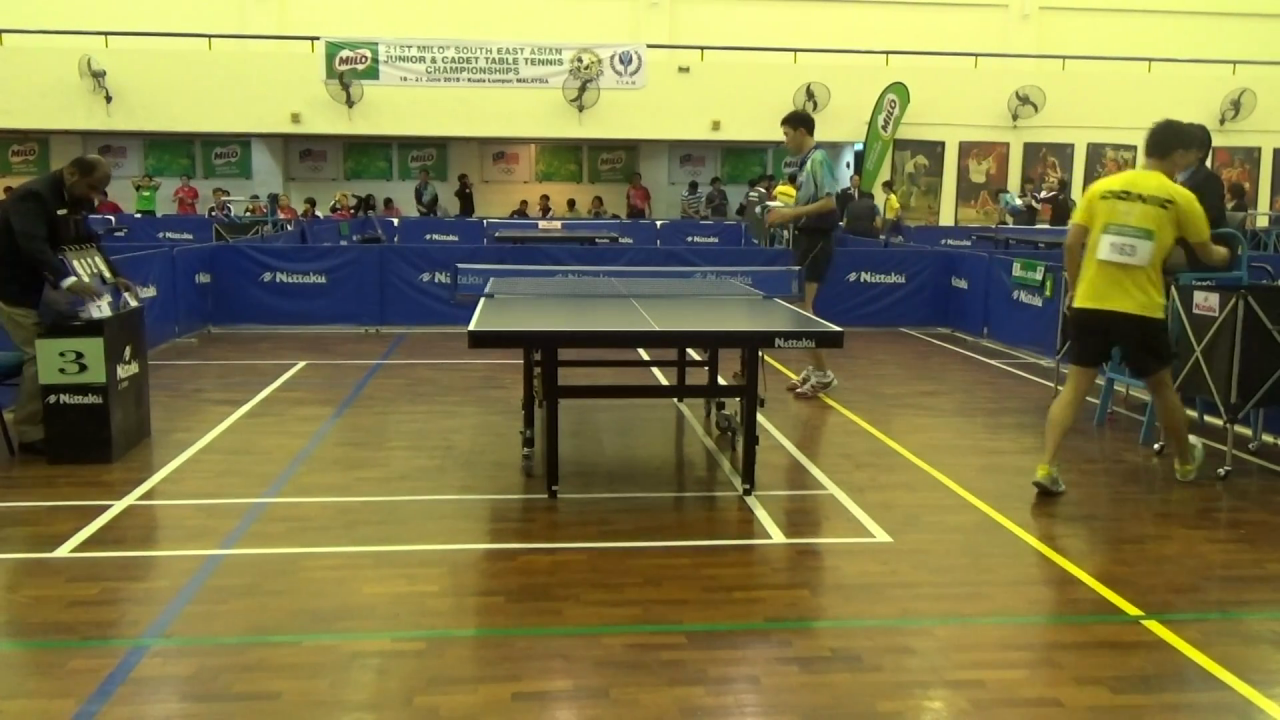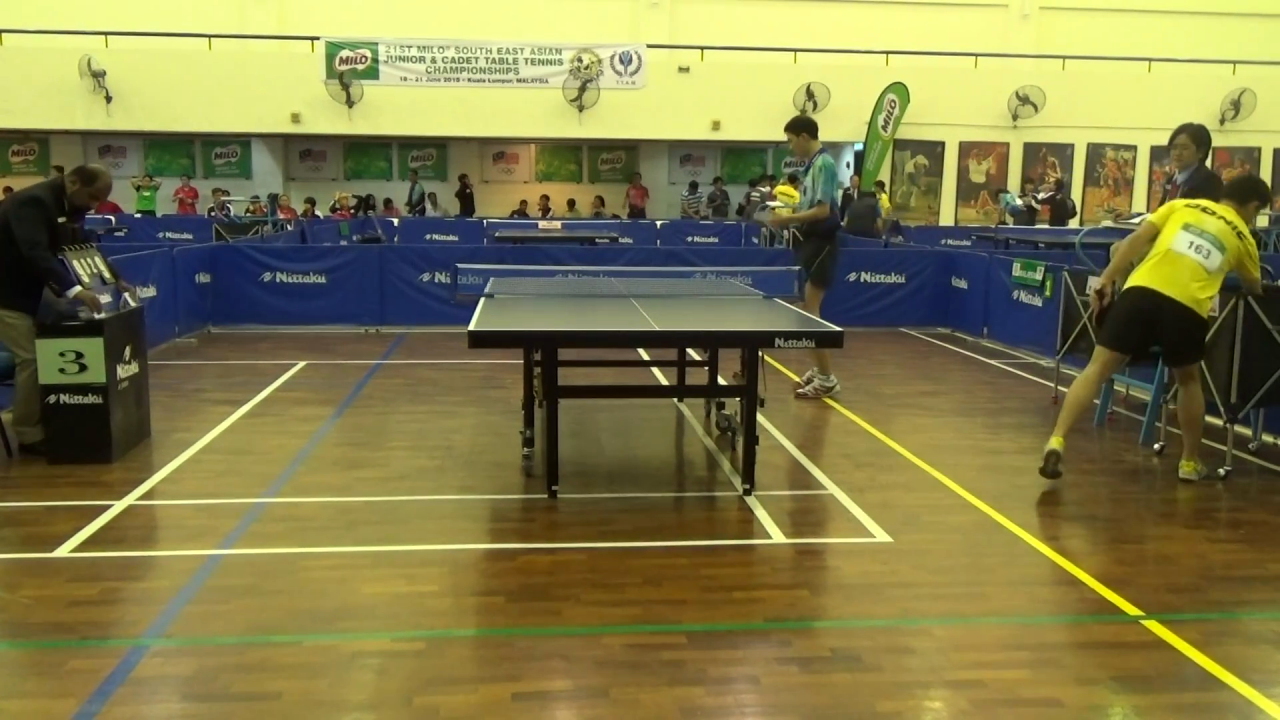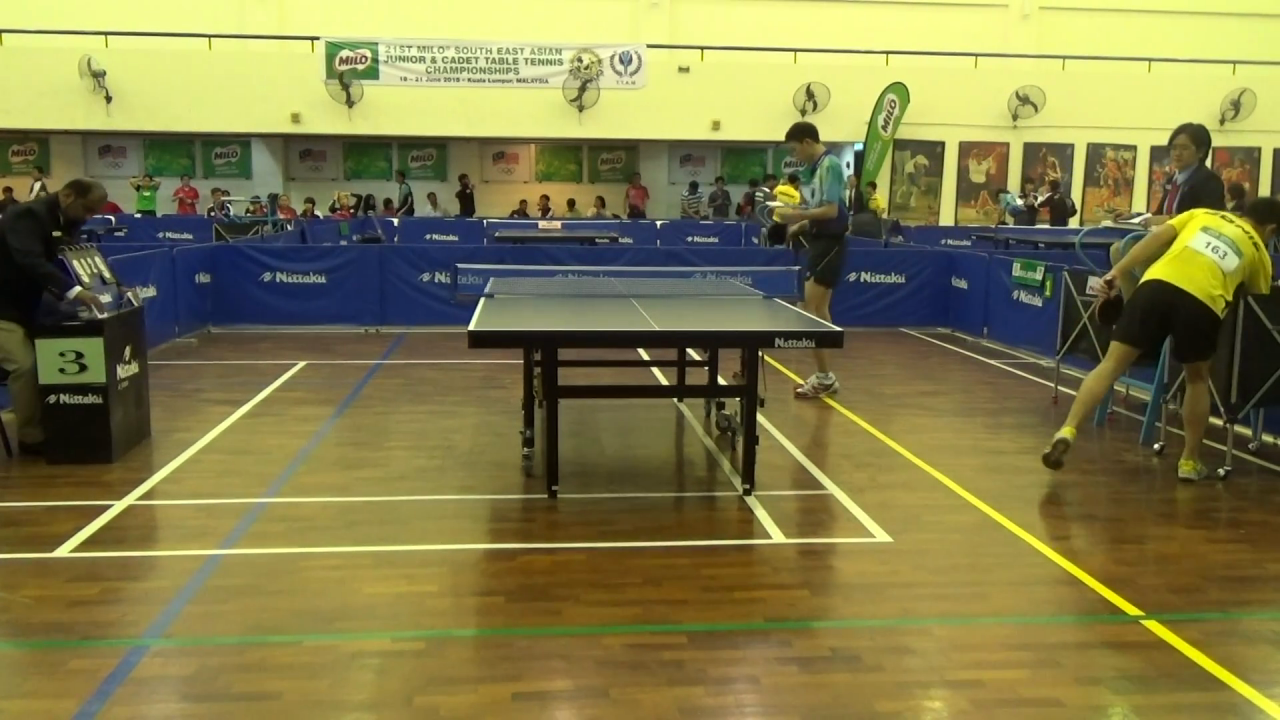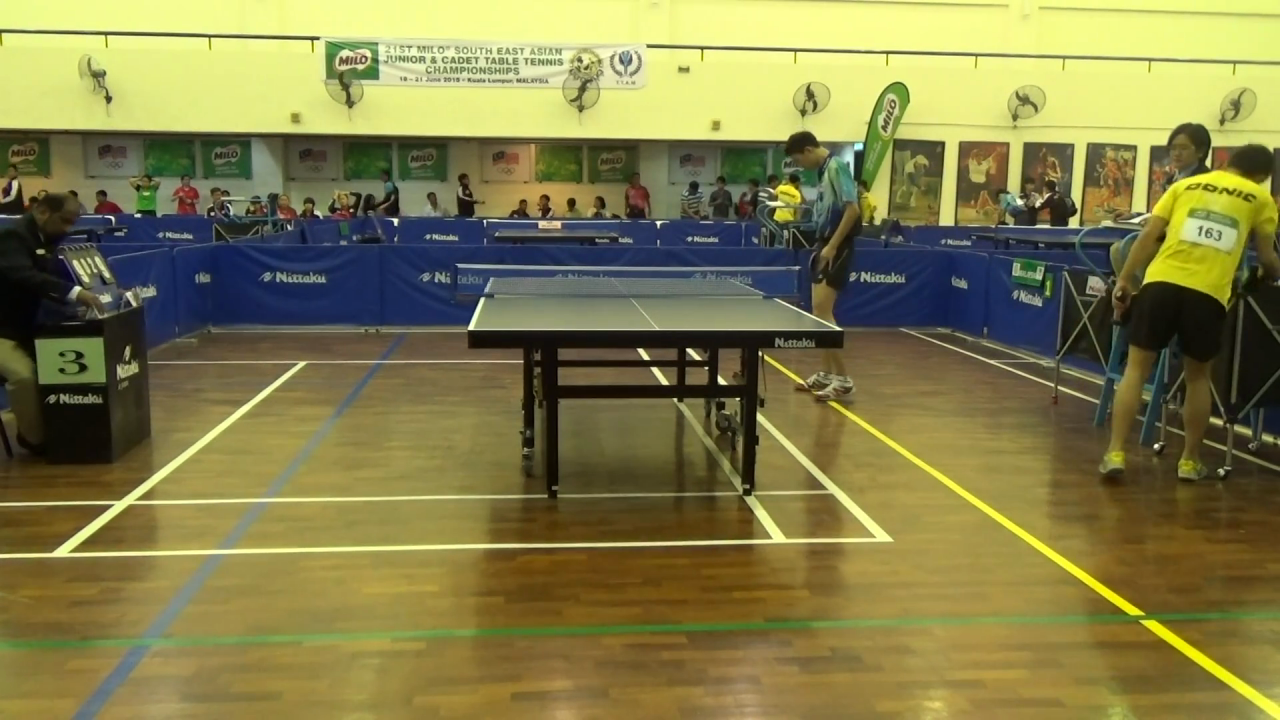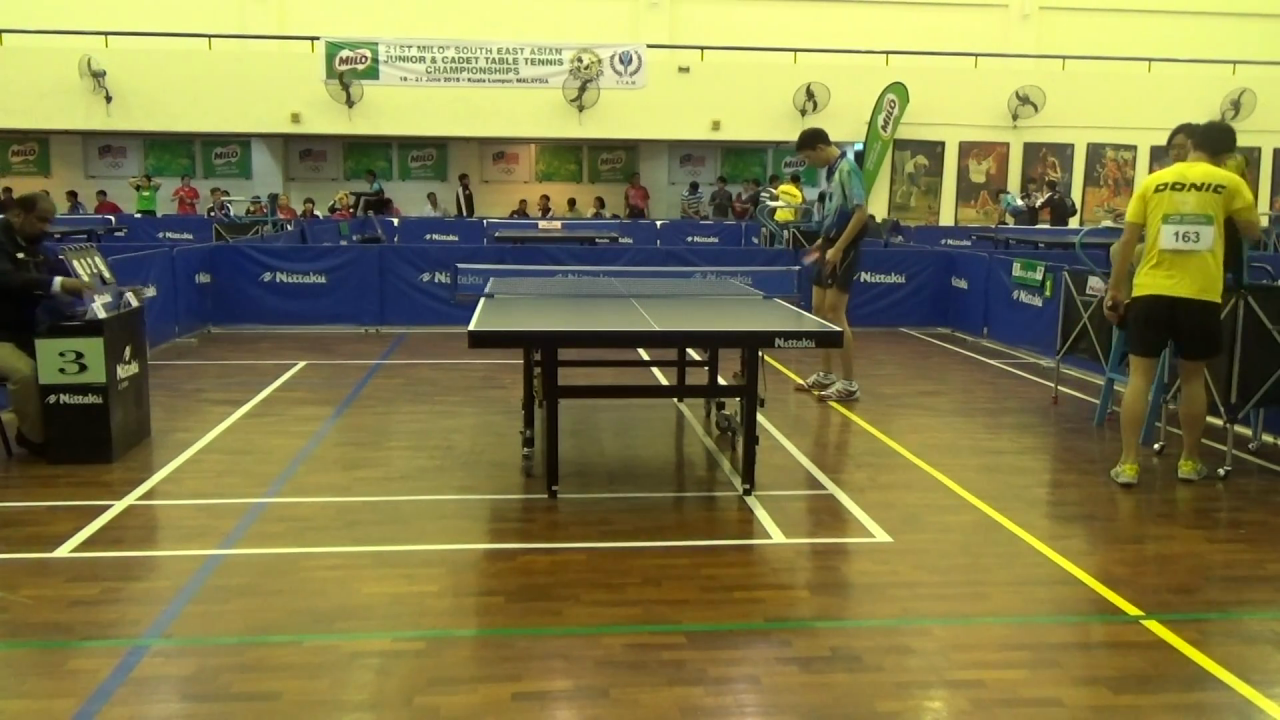
dt=0.3s
person 1, frame 1
left shoulder: (1102, 187)
right shoulder: (1180, 199)
left elbow: (1071, 244)
right elbow: (1206, 252)
left wrist: (1071, 288)
right wrist: (1220, 254)
left hip: (1090, 303)
right hip: (1141, 310)
left knee: (1074, 389)
right knee: (1162, 387)
left ankle: (1046, 467)
right ankle: (1186, 461)
person 1, frame 2
left shoulder: (1182, 205)
right shoulder: (1243, 237)
left elbow: (1139, 236)
right elbow: (1252, 286)
left wrist: (1106, 280)
left hip: (1142, 294)
right hip: (1188, 309)
left knee: (1095, 370)
right knee: (1189, 380)
left ankle: (1057, 441)
right ankle: (1190, 462)
person 1, frame 3
left shoulder: (1202, 214)
left elbow: (1155, 238)
left wrist: (1116, 273)
left hip: (1158, 287)
right hip: (1202, 304)
left knee: (1112, 363)
right knee: (1197, 379)
left ankle: (1067, 433)
right ankle: (1190, 463)
person 1, frame 4
left shoulder: (1187, 185)
left elbow: (1148, 234)
left wrist: (1124, 280)
left hip: (1161, 283)
right hip: (1208, 293)
left knee: (1136, 369)
right knee: (1198, 377)
left ankle: (1115, 453)
right ankle: (1190, 461)
person 1, frame 5
left shoulder: (1152, 181)
right shoulder: (1229, 183)
left elbow: (1128, 240)
right elbow: (1252, 232)
left wrist: (1116, 289)
left hip: (1151, 291)
right hip: (1201, 294)
left knee: (1139, 377)
right knee: (1192, 379)
left ankle: (1128, 464)
right ankle: (1188, 462)
person 2, frame 1
left shoulder: (818, 159)
right shoulder: (807, 160)
left elbow: (828, 202)
left wrist: (791, 213)
right wrist: (786, 213)
left hip: (816, 239)
right hip: (805, 237)
left knee: (801, 308)
right knee: (798, 307)
left ankle: (823, 375)
right ankle: (815, 368)
person 2, frame 2
left shoulder: (823, 164)
right shoulder: (813, 163)
left elbow: (823, 210)
left wrist: (788, 218)
right wrist: (788, 219)
left hip: (822, 243)
right hip: (812, 241)
left knee: (809, 311)
right knee: (805, 308)
left ankle: (826, 379)
right ankle: (819, 369)
person 2, frame 3
left shoulder: (829, 165)
right shoulder: (819, 166)
left elbow: (831, 210)
left wrist: (796, 214)
right wrist: (799, 225)
left hip: (829, 244)
right hip: (820, 243)
left knee: (810, 310)
right knee: (818, 311)
left ankle: (824, 376)
right ankle: (823, 376)
person 2, frame 4
left shoulder: (836, 167)
right shoulder: (824, 170)
left elbow: (852, 210)
left wrist: (832, 245)
left hip: (837, 248)
right hip: (826, 246)
left knee: (821, 311)
right knee: (821, 312)
left ankle: (842, 379)
right ankle: (826, 373)
person 2, frame 5
left shoulder: (847, 168)
right shoulder: (833, 170)
left elbow: (861, 213)
left wrist: (838, 248)
left hip: (842, 250)
right hip: (830, 248)
left knee: (835, 315)
right knee: (819, 312)
left ankle: (848, 383)
right ankle: (826, 375)
person 3, frame 1
left shoulder: (75, 200)
right shoulder: (34, 196)
left elbow: (86, 242)
right elbow: (33, 246)
left wrist: (113, 276)
right wrist: (70, 282)
left hip: (41, 289)
right knee: (41, 356)
right ankle: (30, 434)
person 3, frame 2
left shoulder: (71, 205)
right shoulder: (34, 202)
right elbow: (36, 253)
left wrist: (112, 280)
right wrist: (74, 290)
left hip: (32, 292)
right knee: (33, 358)
right ankle: (29, 435)
person 3, frame 3
left shoulder: (67, 223)
right shoulder: (29, 216)
right elbow: (32, 263)
right wrist: (74, 291)
left hip: (29, 308)
right knee: (26, 366)
right ankle: (32, 437)
person 3, frame 4
left shoulder: (48, 240)
left elbow: (62, 276)
right elbow: (24, 276)
right wrist: (75, 293)
left hip: (26, 326)
right knee: (24, 374)
right ankle: (34, 437)
person 3, frame 5
left shoulder: (29, 244)
left elbow: (46, 283)
right wrist: (60, 284)
left hip: (23, 332)
right knee: (26, 372)
right ankle: (33, 436)
